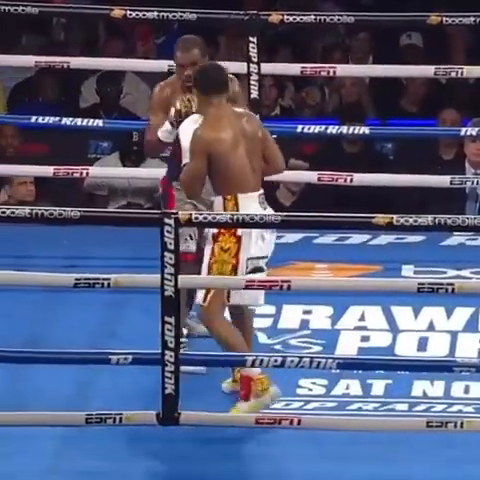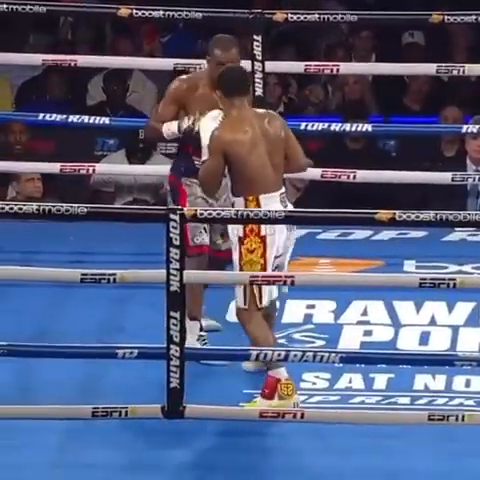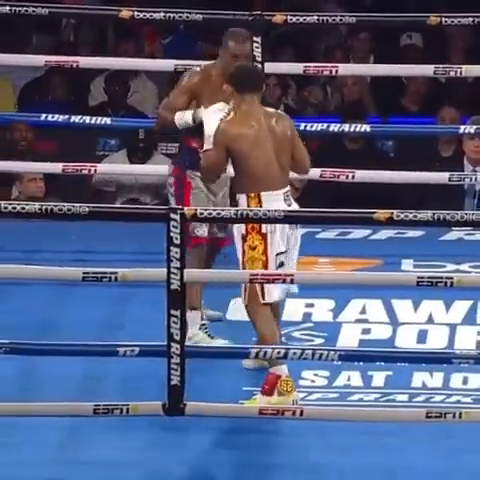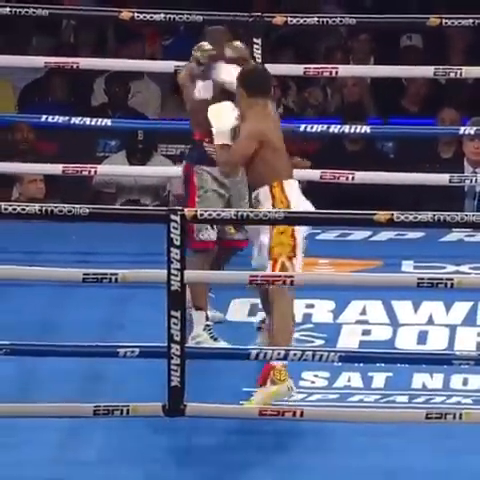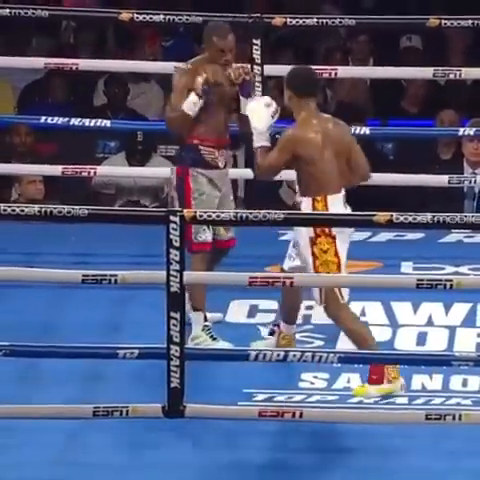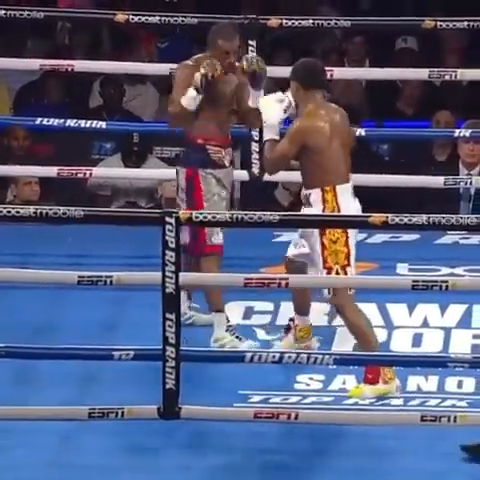
dt=0.4s
person 1, frame 1
left shoulder: (203, 134)
right shoulder: (250, 119)
left elbow: (191, 191)
right elbow: (277, 165)
left wrist: (188, 156)
right hip: (259, 211)
left knee: (210, 309)
right knee: (238, 300)
left ankle: (255, 379)
right ankle: (246, 371)
person 1, frame 2
left shoulder: (222, 136)
right shoulder: (273, 120)
left elbow: (209, 187)
right elbow: (300, 164)
left wrist: (207, 148)
left hip: (255, 220)
right hip: (281, 210)
left knee: (248, 309)
right knee: (264, 294)
left ankle: (281, 384)
right ankle: (265, 349)
person 1, frame 3
left shoulder: (228, 128)
right shoulder: (282, 120)
left elbow: (209, 176)
right elbow: (304, 166)
left wrist: (210, 136)
left hip: (258, 214)
right hip: (286, 207)
left knee: (256, 300)
right knee: (270, 291)
left ankle: (281, 383)
right ankle: (268, 349)
person 1, frame 4
left shoulder: (254, 124)
right shoulder: (266, 117)
left elbow: (228, 166)
left wrist: (221, 131)
left hip: (282, 208)
right hip: (276, 206)
left knee: (279, 287)
right knee: (264, 276)
left ankle: (277, 373)
right ankle: (276, 335)
person 1, frame 5
left shoulder: (295, 135)
right shoulder: (337, 126)
left elbow: (263, 171)
right elbow: (362, 173)
left wrist: (260, 131)
left hip: (323, 220)
right hip: (321, 214)
left knee: (335, 304)
right knee: (291, 275)
left ankle: (386, 371)
right ankle: (284, 336)
person 1, frame 6
left shoulder: (304, 125)
right shoulder: (336, 114)
left elbow: (271, 165)
left wrist: (271, 125)
left hip: (331, 210)
right hip: (321, 207)
left knee: (340, 297)
right knee: (295, 262)
left ankle: (382, 372)
right ankle: (301, 331)
person 2, frame 1
left shoulder: (228, 86)
right shoulder: (164, 92)
right elbow: (150, 148)
right wrist: (173, 121)
right hip: (182, 183)
right knee: (186, 259)
left ankle: (186, 317)
person 2, frame 2
right shoulder: (185, 87)
right elbow: (151, 130)
right wrist: (182, 125)
right hip: (188, 177)
left knee: (221, 252)
right knee: (198, 252)
left ankle: (192, 310)
right ankle: (193, 334)
person 2, frame 3
right shoulder: (198, 78)
right elbow: (162, 117)
right wrist: (196, 115)
right hip: (191, 167)
left knee: (216, 240)
right knee: (197, 242)
left ankle: (192, 302)
right ankle: (195, 328)
person 2, frame 4
left shoulder: (242, 66)
right shoulder: (190, 72)
right elbow: (199, 119)
left wrist: (230, 66)
right wrist: (202, 73)
right hip: (204, 162)
left knee: (232, 240)
right knee: (204, 244)
left ankle: (194, 297)
right ankle: (200, 329)
person 2, frame 5
left shoulder: (235, 73)
right shoulder: (187, 75)
right elbow: (174, 125)
left wrist: (245, 90)
right wrist: (199, 93)
left hip: (221, 162)
right hip: (194, 164)
left knee: (221, 242)
right knee: (201, 244)
left ankle: (189, 300)
right ankle: (199, 330)
person 2, frame 6
left shoulder: (236, 74)
right shoulder: (188, 70)
left elbow: (253, 121)
right elbow: (174, 119)
left wrist: (255, 82)
right wrist: (199, 86)
left hip: (222, 161)
right hip: (198, 164)
left knee: (198, 242)
right knee: (209, 245)
right ankle: (222, 331)
